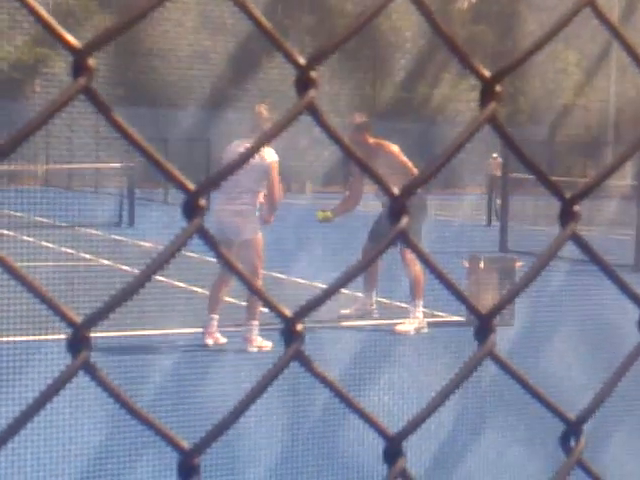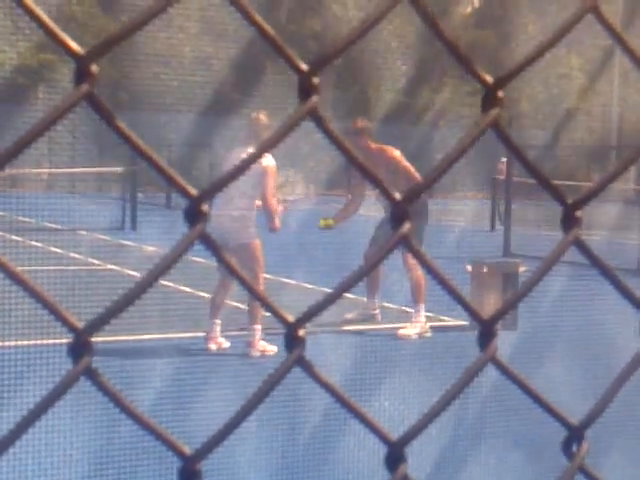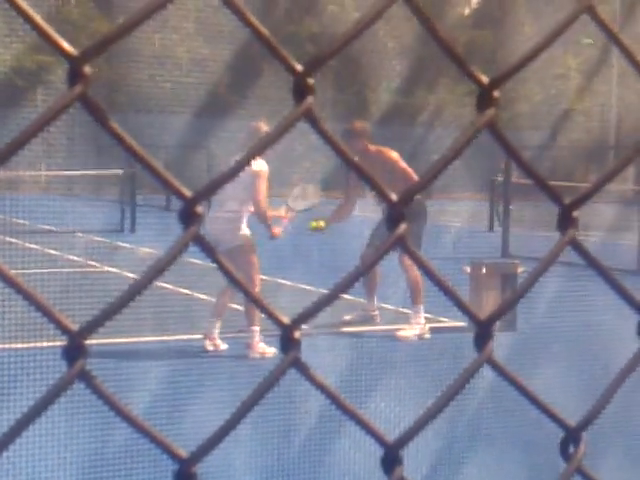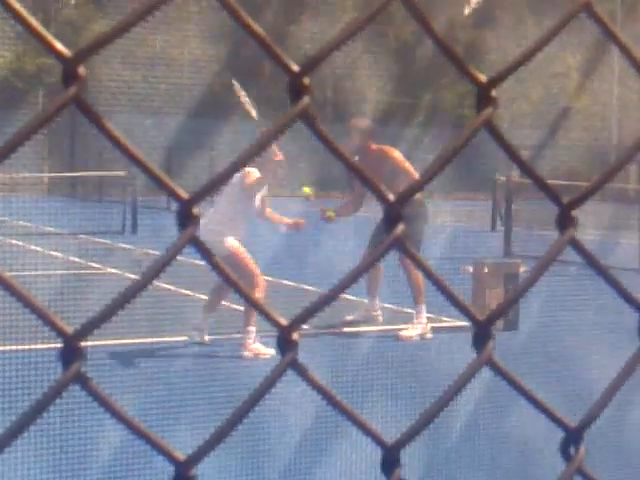
dt=0.3s
person 1, frame 1
left shoulder: (232, 147)
right shoulder: (268, 155)
right elbow: (274, 198)
right wrist: (268, 214)
left hip: (221, 213)
right hip: (244, 218)
left knee: (225, 273)
right knee: (254, 276)
left ankle: (211, 330)
right ankle: (252, 336)
person 1, frame 2
left shoulder: (234, 154)
right shoulder: (266, 161)
right elbow: (268, 201)
left wrist: (259, 204)
right wrist: (274, 219)
left hip: (219, 219)
right hip: (241, 224)
left knee: (225, 280)
right knee: (256, 282)
left ankle: (214, 335)
right ankle: (256, 341)
person 1, frame 3
right shoulder: (259, 166)
right elbow: (259, 205)
left wrist: (273, 213)
right wrist: (271, 227)
left hip: (213, 224)
right hip: (232, 228)
left knee: (233, 282)
right knee: (252, 283)
left ankle: (213, 336)
right ankle: (255, 343)
person 1, frame 4
left shoulder: (256, 179)
right shoulder: (251, 172)
left elbow: (263, 211)
right elbow: (249, 187)
left wrist: (287, 222)
right wrist: (271, 165)
left hip: (211, 232)
right hip: (218, 235)
left knee: (227, 282)
right knee: (256, 283)
left ankle: (199, 327)
right ankle: (249, 343)
person 2, frame 1
left shoulder: (386, 149)
left elbow: (416, 177)
right elbow: (353, 198)
right wrist: (331, 213)
left hip: (411, 204)
left knee: (408, 254)
right knee: (368, 250)
left ankle: (417, 316)
right ankle: (368, 303)
person 2, frame 2
left shoulder: (388, 154)
left elbow: (418, 182)
right elbow: (354, 203)
right wrist: (333, 220)
left hip: (413, 209)
left knee: (409, 259)
right knee: (371, 255)
left ankle: (420, 320)
right ankle: (372, 308)
person 2, frame 3
left shoulder: (386, 156)
left elbow: (415, 183)
right elbow: (348, 205)
right wrist: (326, 222)
left hip: (411, 210)
left knee: (407, 260)
right knee: (367, 256)
left ankle: (419, 321)
right ankle: (371, 309)
person 2, frame 4
left shoulder: (388, 155)
right shoulder: (360, 164)
left elbow: (416, 181)
right elbow: (355, 202)
left wrist: (396, 196)
right wrist: (333, 213)
left hip: (412, 209)
left knee: (407, 260)
left ankle: (421, 322)
right ankle: (373, 310)
